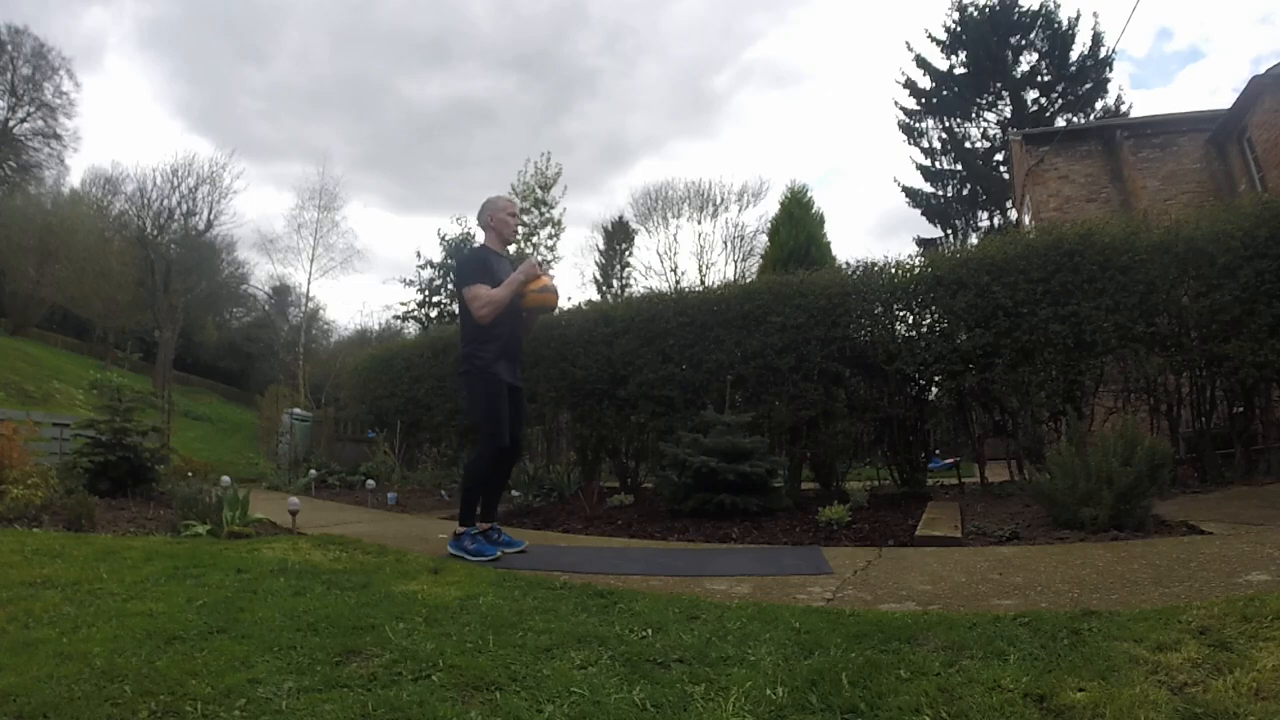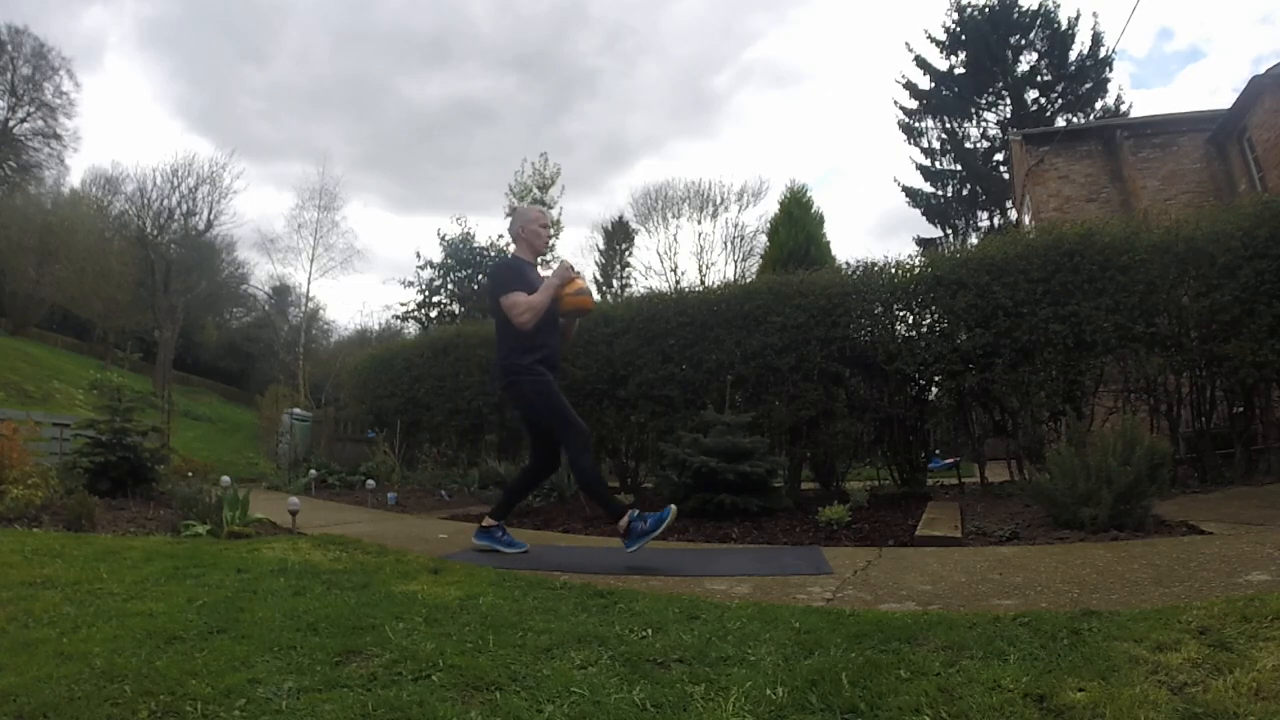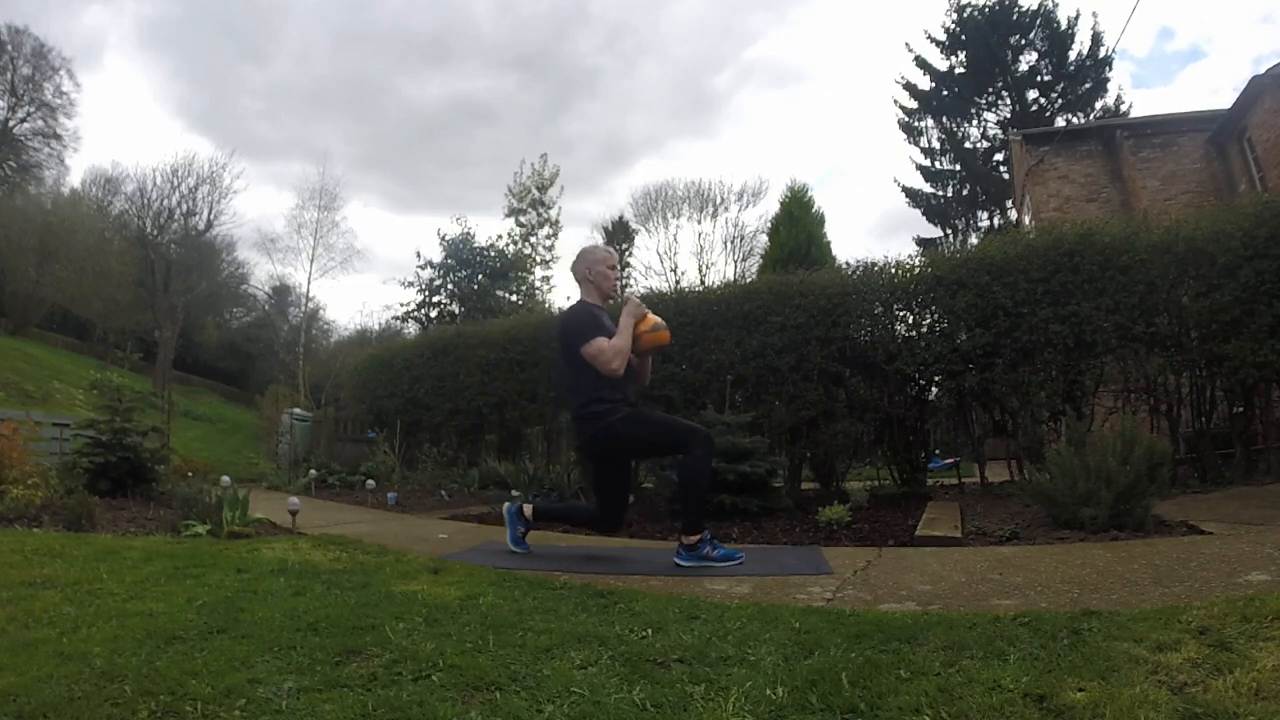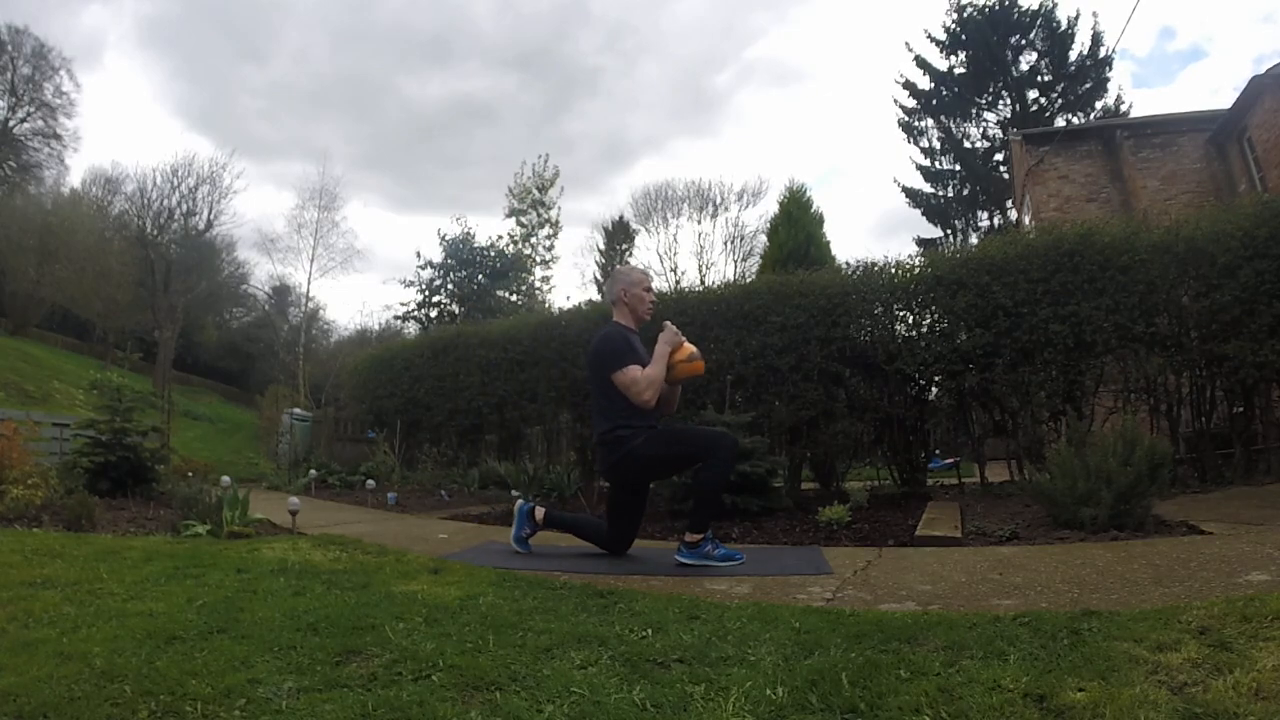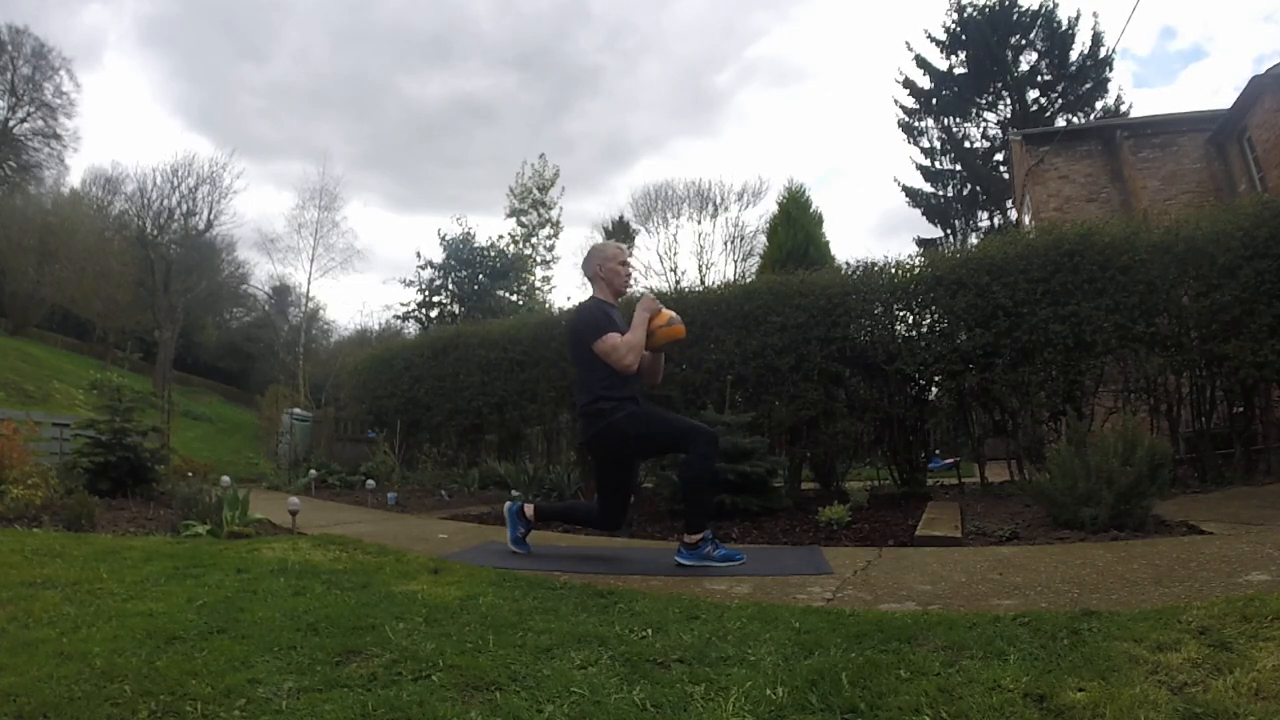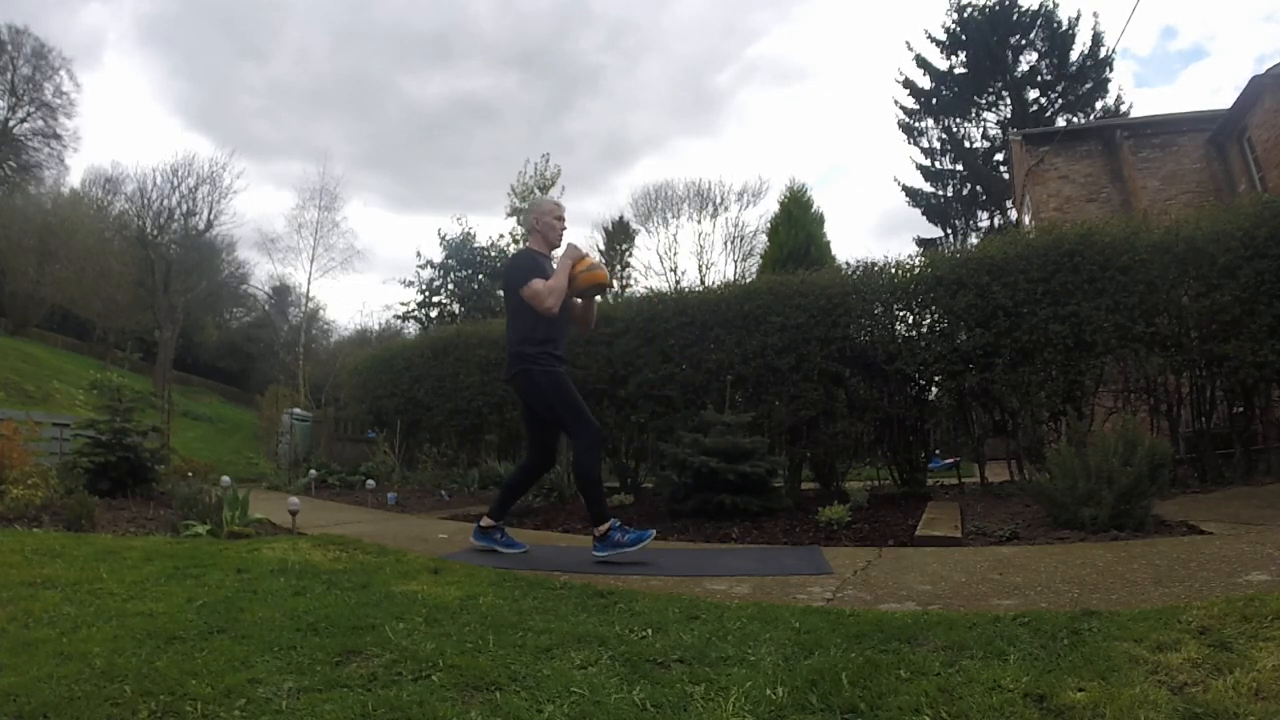
dt=0.4s
person 1, frame 1
left shoulder: (509, 266)
right shoulder: (474, 260)
left elbow: (520, 326)
right elbow: (482, 310)
right wrist: (520, 277)
left hip: (509, 370)
right hip: (484, 367)
left knee: (509, 449)
right knee: (493, 446)
left ankle: (486, 527)
right ankle: (464, 531)
person 1, frame 2
left shoulder: (535, 276)
right shoulder: (507, 270)
left elbow: (560, 335)
right elbow: (523, 318)
right wrist: (554, 282)
left hip: (538, 376)
right hip: (524, 374)
left knee: (546, 459)
right knee: (577, 439)
left ankle: (490, 526)
right ankle: (625, 522)
person 1, frame 3
left shoulder: (603, 319)
right shoulder: (578, 318)
left elbow: (639, 379)
right elbow: (613, 365)
right wrist: (628, 319)
left hip: (608, 423)
right hip: (606, 421)
left knee: (609, 519)
right knee: (698, 441)
left ankle: (524, 514)
right ankle: (693, 543)
person 1, frame 4
left shoulder: (630, 342)
right shoulder: (612, 341)
left elbow: (665, 406)
right elbow: (645, 397)
right wrist: (664, 348)
left hip: (632, 451)
right hip: (628, 448)
left knee: (616, 541)
right knee: (723, 446)
left ankle: (534, 515)
right ankle: (695, 542)
person 1, frame 5
left shoulder: (614, 316)
right shoulder: (590, 315)
left elbow: (651, 376)
right elbow: (627, 361)
right wrist: (642, 314)
left hip: (617, 423)
right hip: (610, 420)
left knee: (609, 518)
right knee: (702, 440)
left ankle: (525, 513)
right ankle: (694, 542)
person 1, frame 6
left shoulder: (550, 268)
right shoulder: (521, 262)
left elbow: (584, 322)
right elbow: (548, 303)
right wrist: (566, 262)
left hip: (544, 370)
right hip: (535, 367)
left knee: (540, 459)
right knee: (588, 435)
left ankle: (488, 526)
right ankle: (605, 531)
